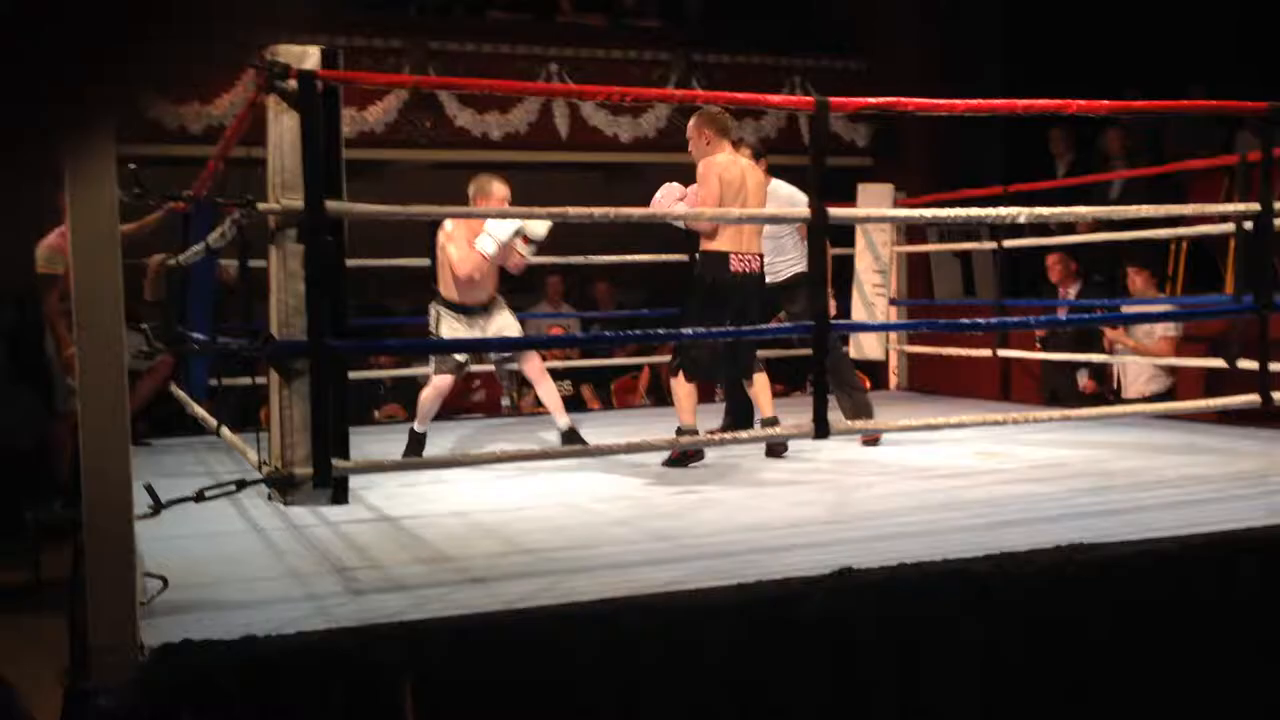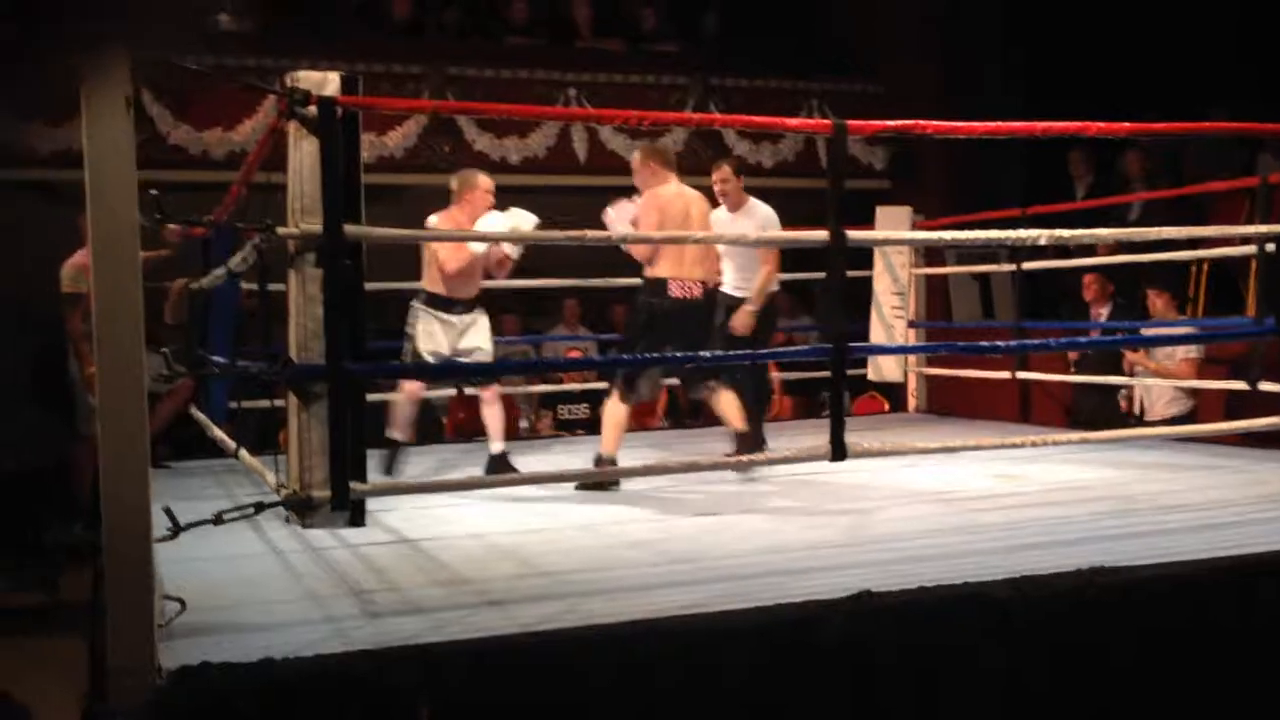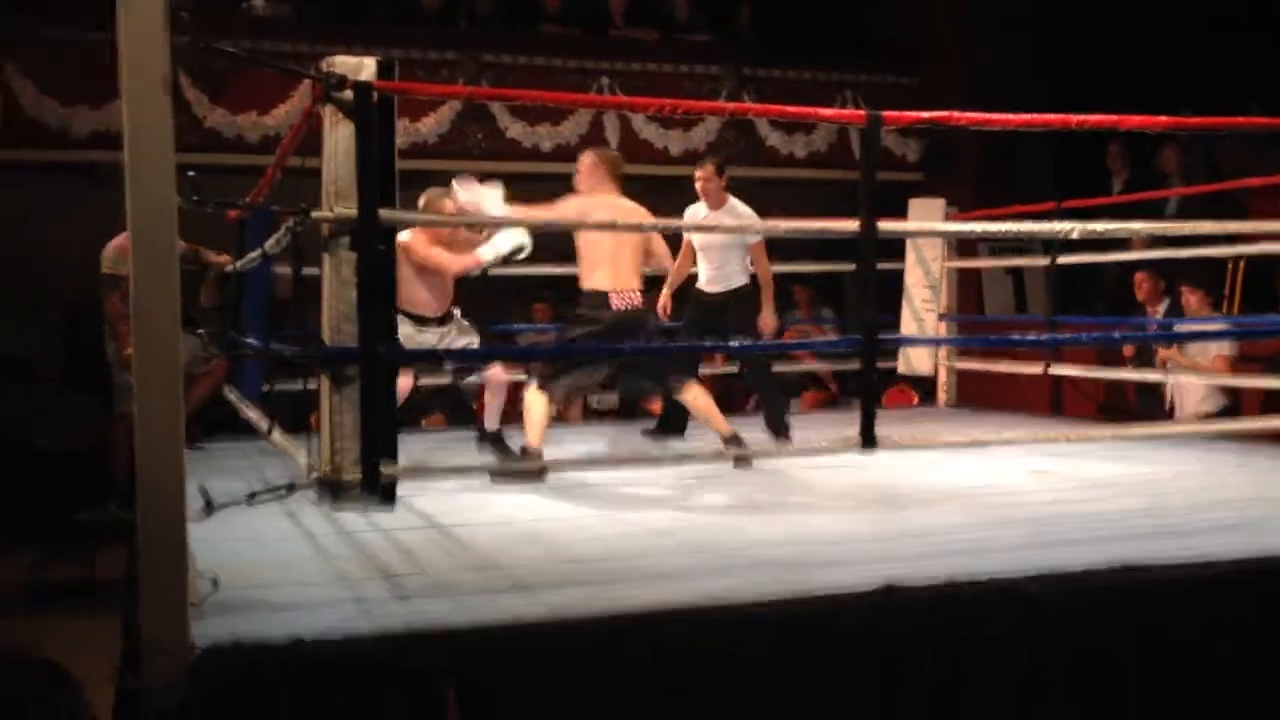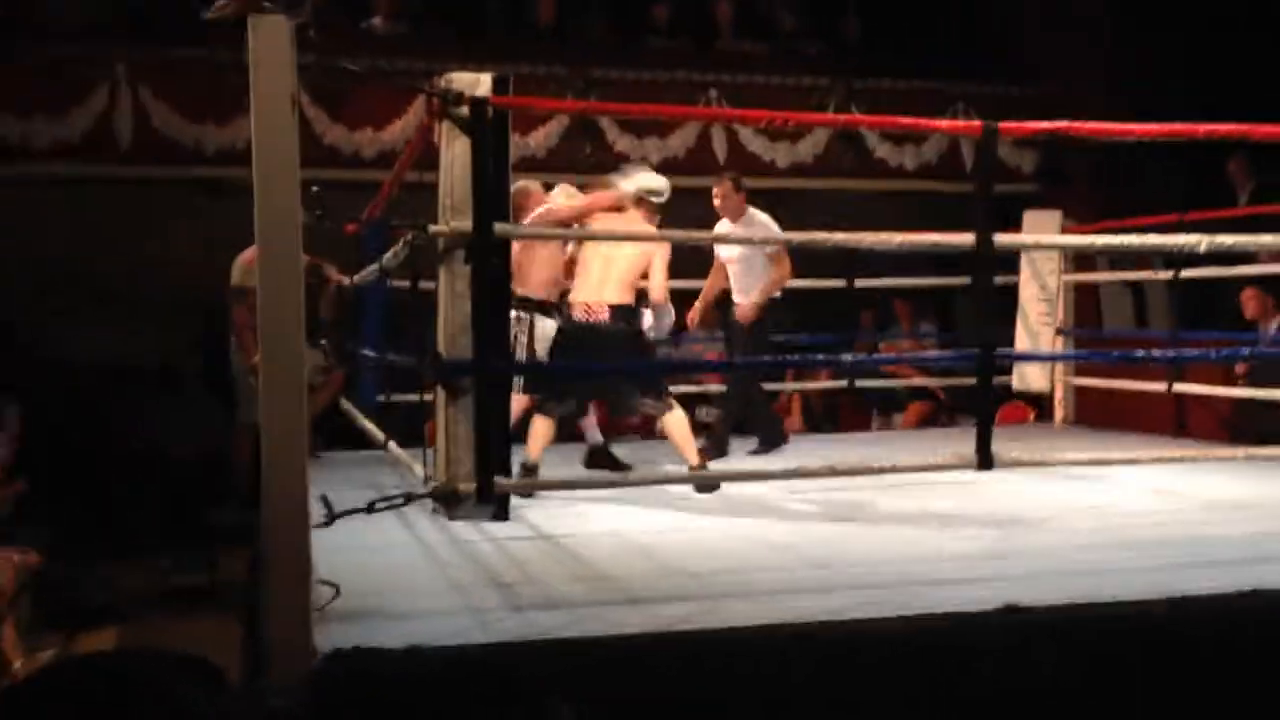
dt=0.5s
person 1, frame 1
left shoulder: (711, 166)
right shoulder: (756, 172)
left elbow: (706, 223)
left wrist: (674, 209)
right wrist: (693, 201)
left hip: (718, 270)
right hip: (751, 271)
left knee: (684, 359)
right knee: (746, 357)
left ankle: (689, 438)
right ankle: (772, 428)
person 1, frame 2
left shoulder: (654, 197)
right shoulder: (700, 201)
left elbow: (642, 252)
left wrist: (619, 224)
left hip: (660, 297)
right hip: (697, 298)
left knee: (623, 384)
right knee: (706, 379)
left ankle: (605, 465)
right ankle: (745, 438)
person 1, frame 3
left shoulder: (582, 206)
right shoulder: (641, 213)
left elbow: (533, 215)
right elbow: (665, 262)
left wrist: (485, 202)
left hip: (598, 310)
right hip: (635, 311)
left knee: (543, 381)
right knee: (678, 379)
left ankle: (531, 457)
right ankle: (732, 441)
person 1, frame 4
left shoulder: (601, 218)
right shoulder: (657, 242)
right elbow: (658, 295)
right wrist: (660, 318)
left hip: (577, 325)
right hip: (620, 324)
left knee: (549, 404)
right knee: (661, 403)
left ankle: (529, 470)
right ankle: (698, 469)
person 2, frame 1
left shoulder: (790, 196)
left wrist: (827, 292)
left hip: (795, 282)
left knee: (826, 350)
left ankle: (862, 417)
right ankle: (737, 419)
person 2, frame 2
left shoulder: (764, 217)
right shoulder: (714, 218)
left elbow: (769, 268)
left wrist: (749, 310)
left hip: (760, 299)
right hip: (727, 299)
left knee: (753, 370)
right knee: (728, 369)
left ankle: (754, 435)
person 2, frame 3
left shoulder: (743, 215)
right shoulder: (691, 214)
left elbow: (761, 264)
right elbow: (684, 257)
left wrist: (767, 309)
right wrist: (666, 292)
left hip: (735, 296)
right hip: (702, 295)
left knee: (754, 362)
left ankle: (778, 425)
right ankle: (671, 423)
person 2, frame 4
left shoulder: (762, 224)
right shoulder: (721, 229)
left elbow: (783, 270)
left wrist: (754, 303)
right wrist: (700, 305)
left hip: (759, 309)
right hip: (738, 307)
left knee: (740, 373)
right knee: (743, 375)
left ankle: (718, 443)
right ankle: (772, 434)
person 3, frame 1
left shoulder: (497, 228)
right shoulder: (453, 229)
left elbow: (515, 266)
right elbow: (463, 272)
left wrist: (529, 240)
right wrist: (492, 240)
left hip: (491, 310)
right hip: (453, 315)
left knee: (535, 368)
right knee: (441, 383)
left ankle: (568, 433)
right ankle: (416, 438)
person 3, frame 2
left shoulder: (482, 225)
right shoulder: (438, 224)
left elbow: (499, 271)
right elbow: (450, 266)
left wrist: (513, 244)
right wrist: (479, 242)
left hip: (471, 314)
right hip: (433, 313)
left knee: (490, 390)
right knee: (411, 388)
left ankle: (498, 460)
right ankle: (394, 447)
person 3, frame 3
left shoulder: (452, 233)
right shoulder: (409, 241)
left elbow: (480, 243)
right elbow: (452, 265)
right wrist: (498, 248)
left hip: (446, 322)
right hip: (410, 326)
left knee: (497, 377)
right knee: (401, 387)
left ankle: (490, 433)
person 3, frame 4
right shoulder: (542, 218)
right elbow: (581, 207)
right wrist: (620, 194)
left hip: (549, 316)
right hip: (531, 318)
right knee: (521, 396)
left ankle: (597, 450)
person 4, frame 1
right shoulder: (52, 246)
left elbow: (135, 230)
right elbow: (50, 306)
left wrist: (166, 210)
right wrist: (68, 351)
right hip: (73, 337)
left knee: (163, 363)
right knee: (71, 414)
right ankle: (64, 480)
person 4, frame 2
right shoulder: (76, 266)
left elbow: (159, 257)
right elbow: (74, 324)
left wrist: (173, 243)
right wrist: (89, 369)
right hip: (96, 357)
left knee: (184, 386)
right knee: (93, 430)
person 4, frame 3
right shoulder: (118, 250)
left elbow: (194, 254)
right elbow: (111, 304)
left wrist: (214, 260)
right wrist: (127, 348)
right hip: (131, 340)
left knee: (217, 366)
right knee: (128, 411)
right ankle: (121, 481)
person 4, frame 4
right shoulder: (249, 261)
left elbow: (317, 267)
right elbow: (238, 311)
left wrist: (334, 276)
right wrist: (253, 355)
right hip: (258, 349)
left knee: (334, 375)
right knee: (251, 421)
right ankle: (244, 488)
